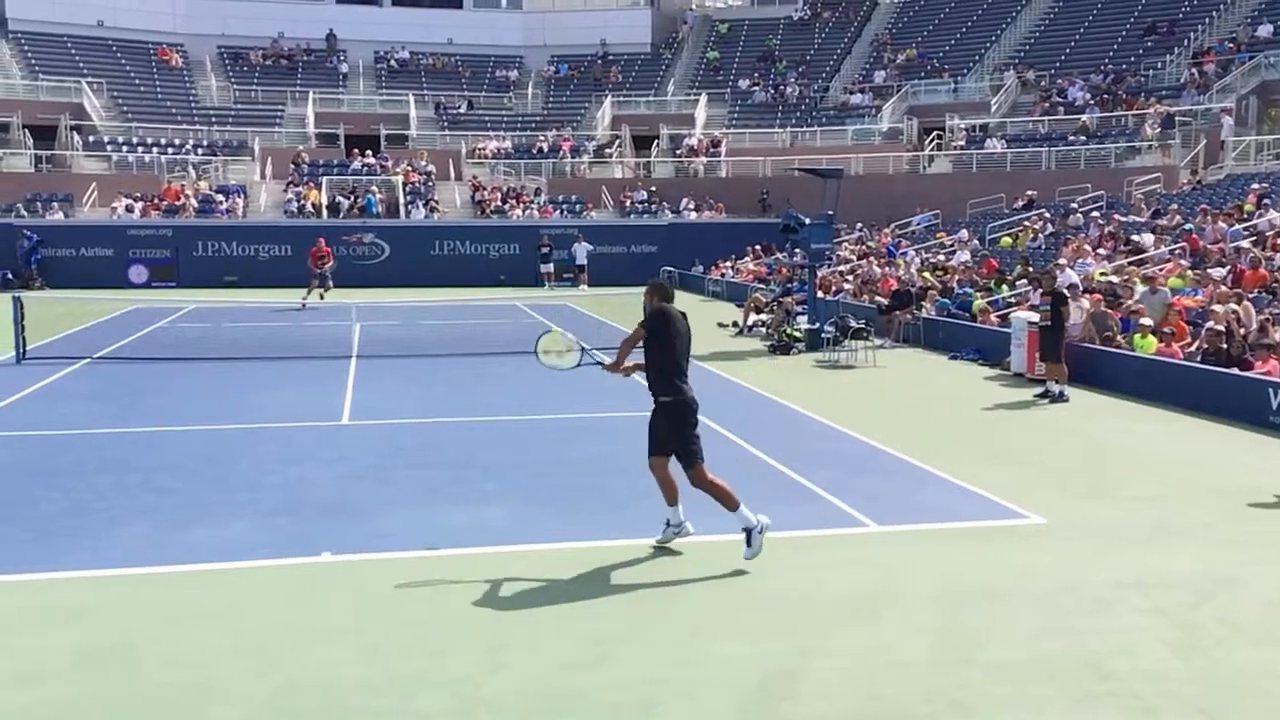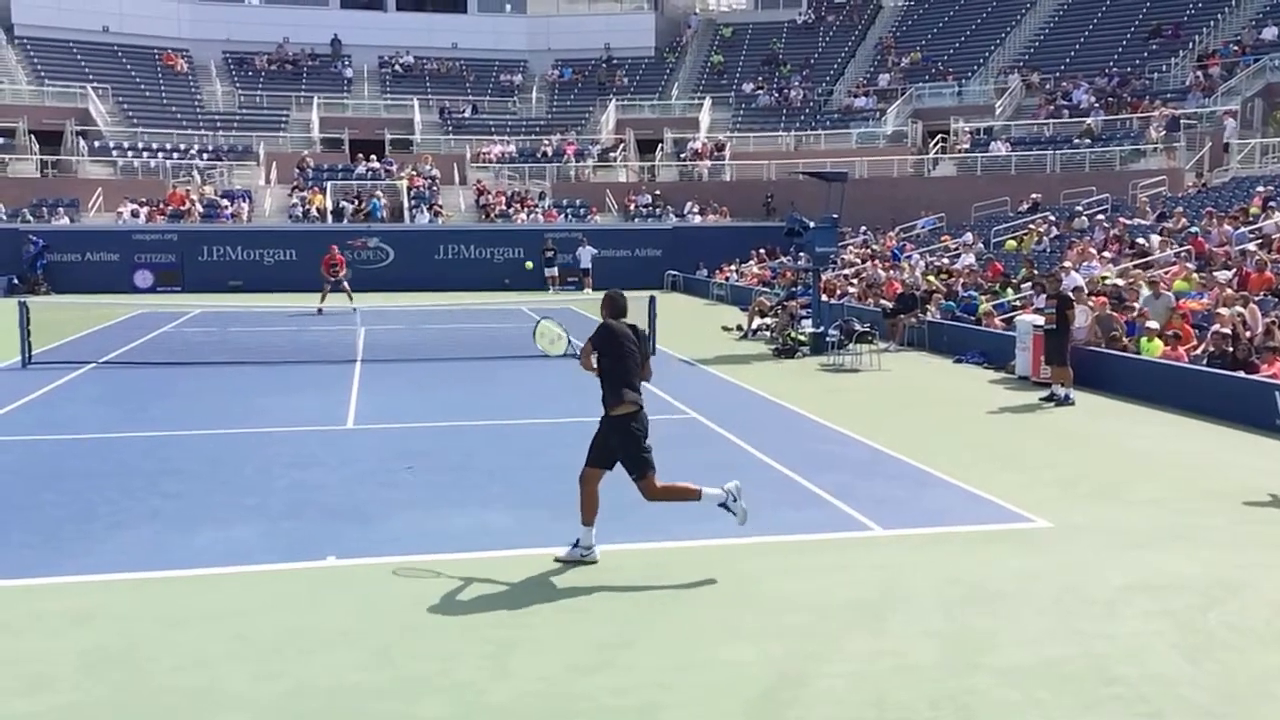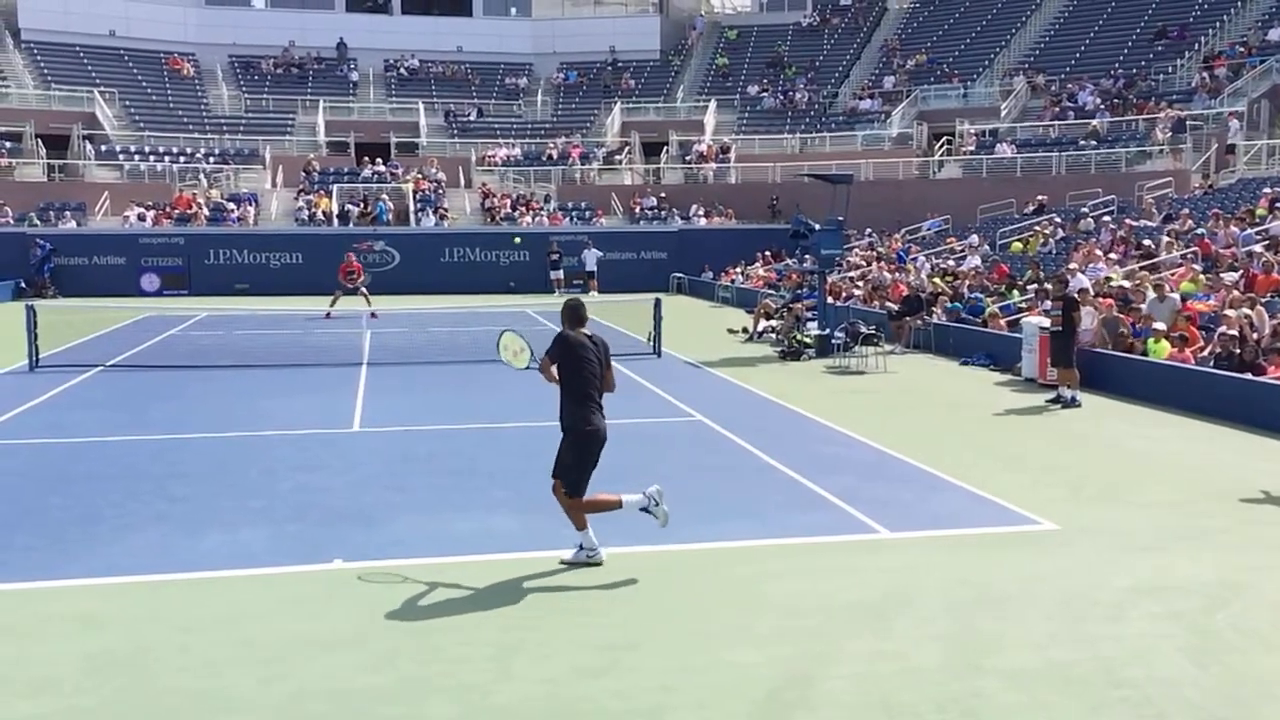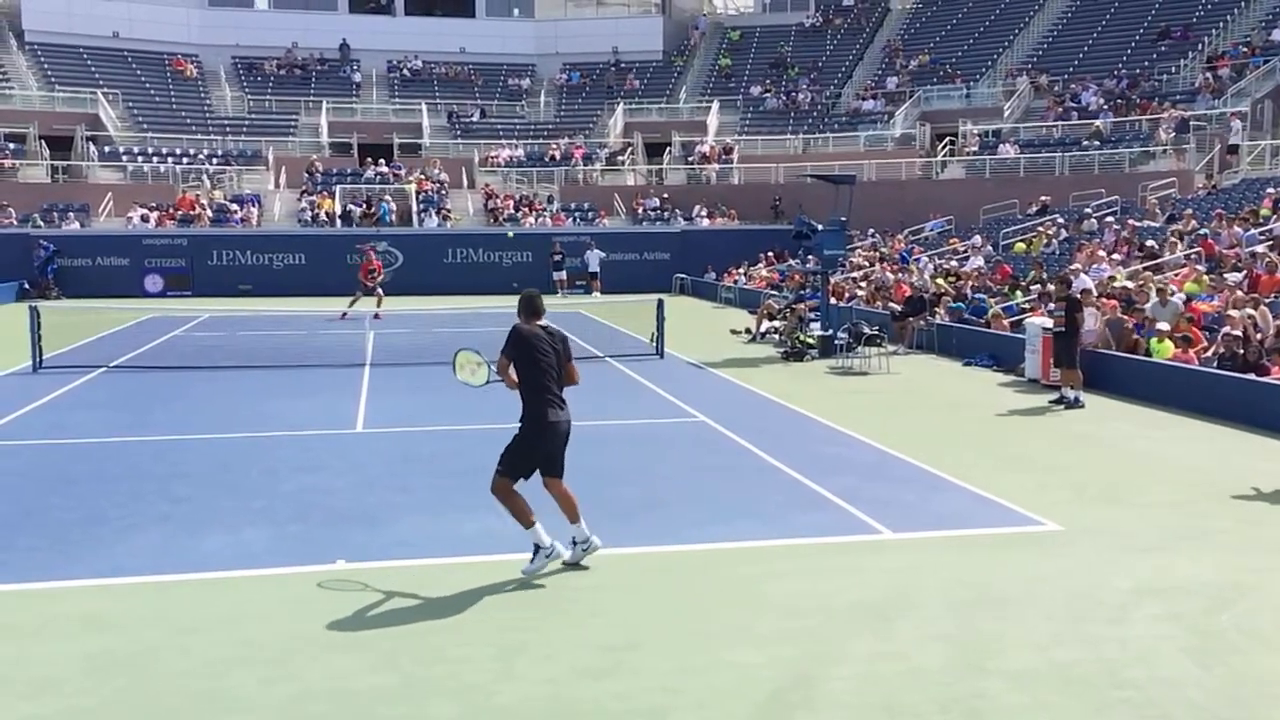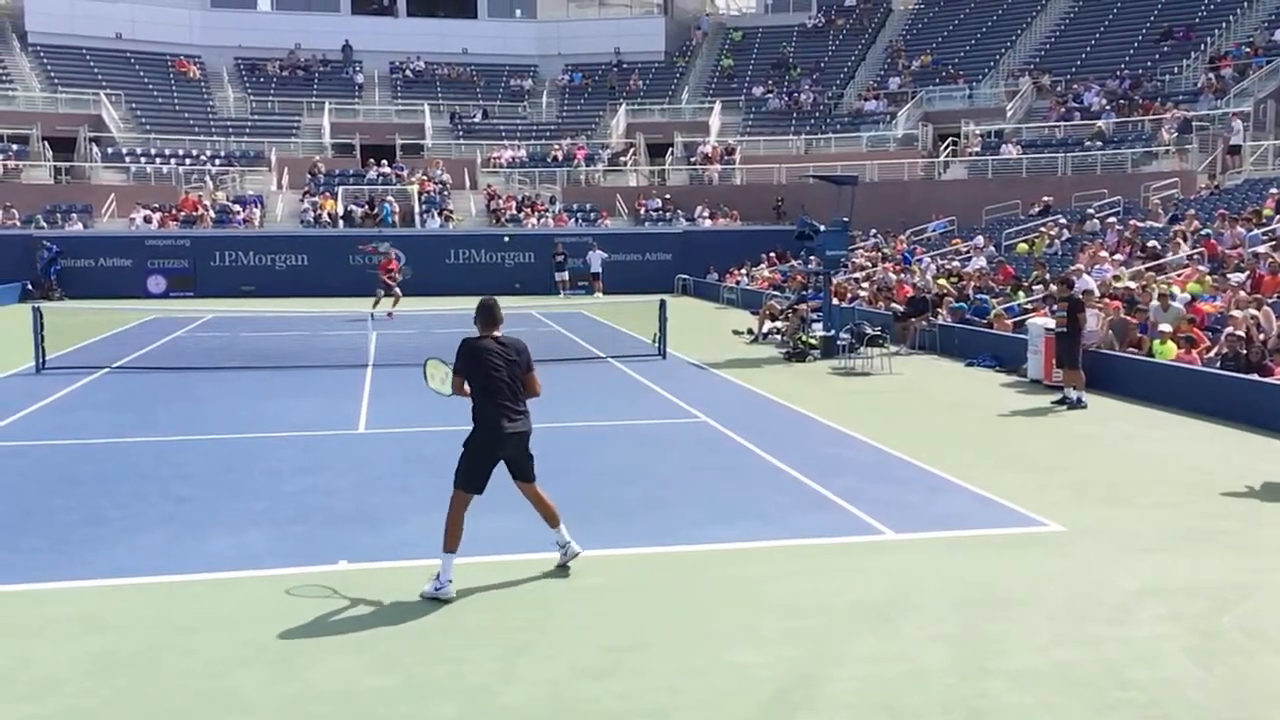
dt=1s
person 1, frame 1
left shoulder: (661, 313)
right shoulder: (676, 320)
left elbow: (629, 343)
left wrist: (618, 364)
right wrist: (637, 367)
left hip: (675, 405)
right hip: (666, 403)
left knee: (698, 476)
right knee: (657, 464)
left ankle: (752, 523)
right ankle: (677, 523)
person 1, frame 2
left shoulder: (608, 329)
right shoulder: (638, 334)
left elbow: (585, 355)
right elbow: (646, 374)
left wrist: (591, 366)
left hip: (627, 421)
right hip: (614, 420)
left knee: (651, 489)
right knee: (588, 478)
left ankle: (723, 496)
right ankle: (586, 546)
person 1, frame 3
left shoulder: (565, 339)
right shoulder: (600, 343)
left elbow: (544, 367)
right elbow: (609, 385)
left wrist: (557, 379)
left hip: (583, 430)
right hip: (590, 427)
left knee: (575, 503)
right knee: (560, 489)
left ankle: (644, 500)
right ankle: (590, 548)
person 1, frame 4
left shoulder: (519, 332)
right shoulder: (559, 336)
left elbow: (502, 369)
right elbow: (573, 378)
left wrist: (514, 380)
left hip: (539, 422)
right hip: (561, 419)
left knee: (501, 485)
right knee: (554, 483)
left ankle: (545, 545)
right ankle: (583, 539)
person 1, frame 5
left shoulder: (469, 347)
right shoulder: (519, 346)
left elbow: (457, 388)
right elbow: (535, 390)
left hip: (488, 432)
right hip: (521, 429)
left knee: (458, 502)
right knee: (530, 488)
left ankle: (445, 580)
right ankle: (567, 544)
